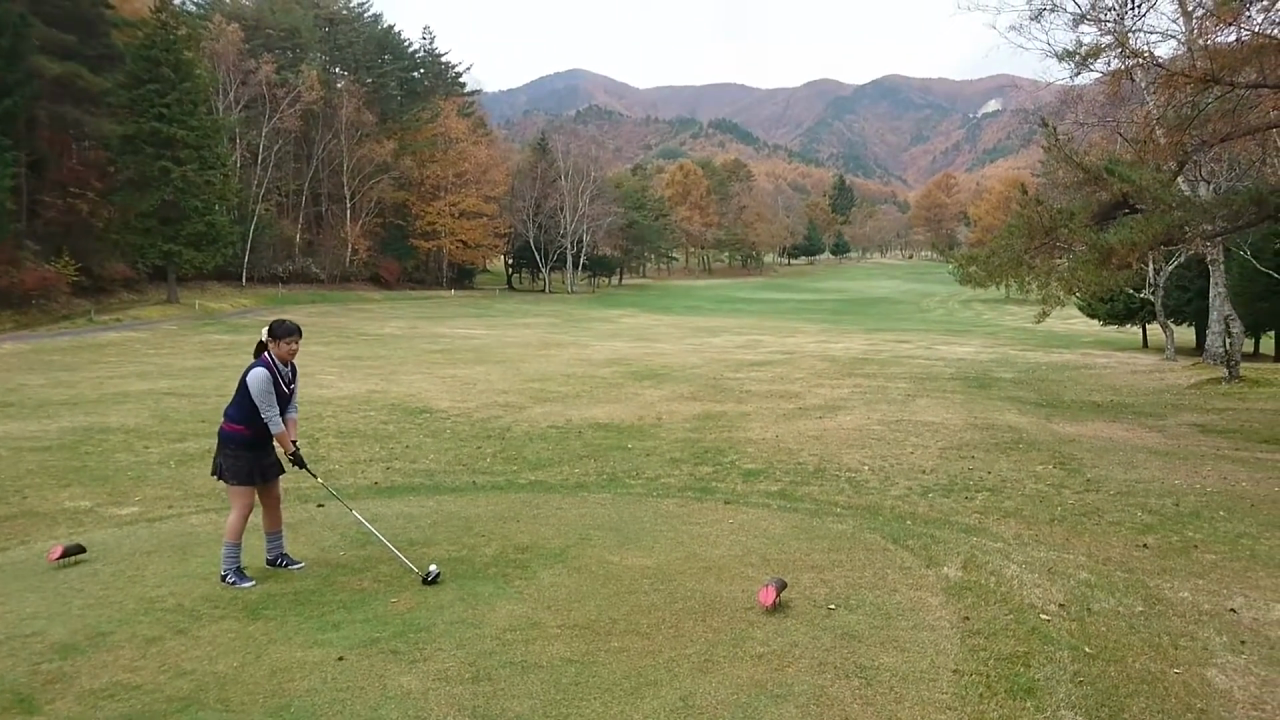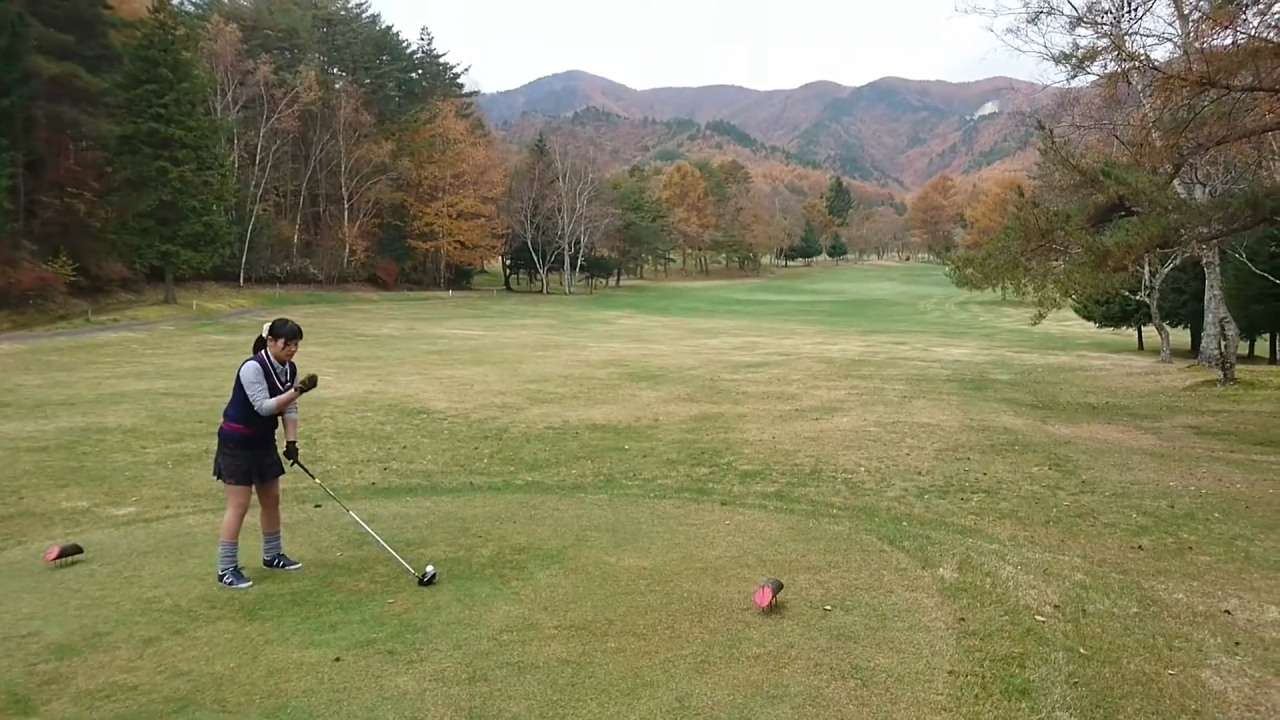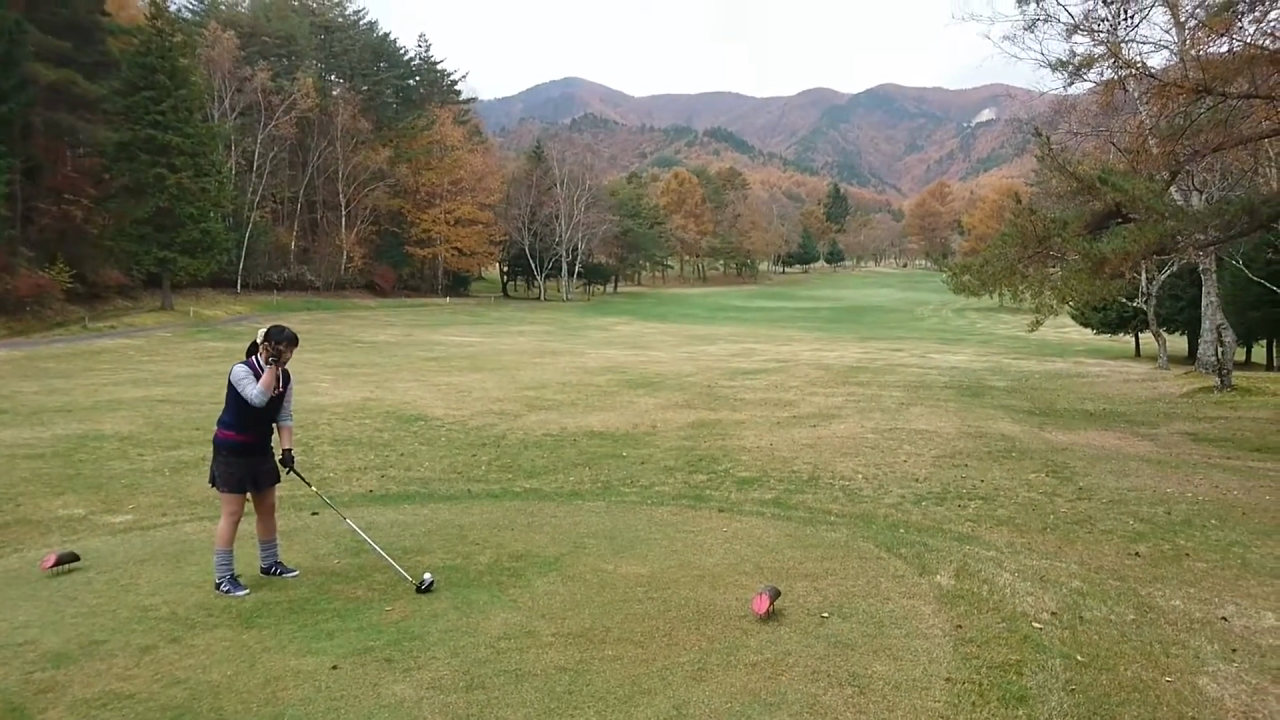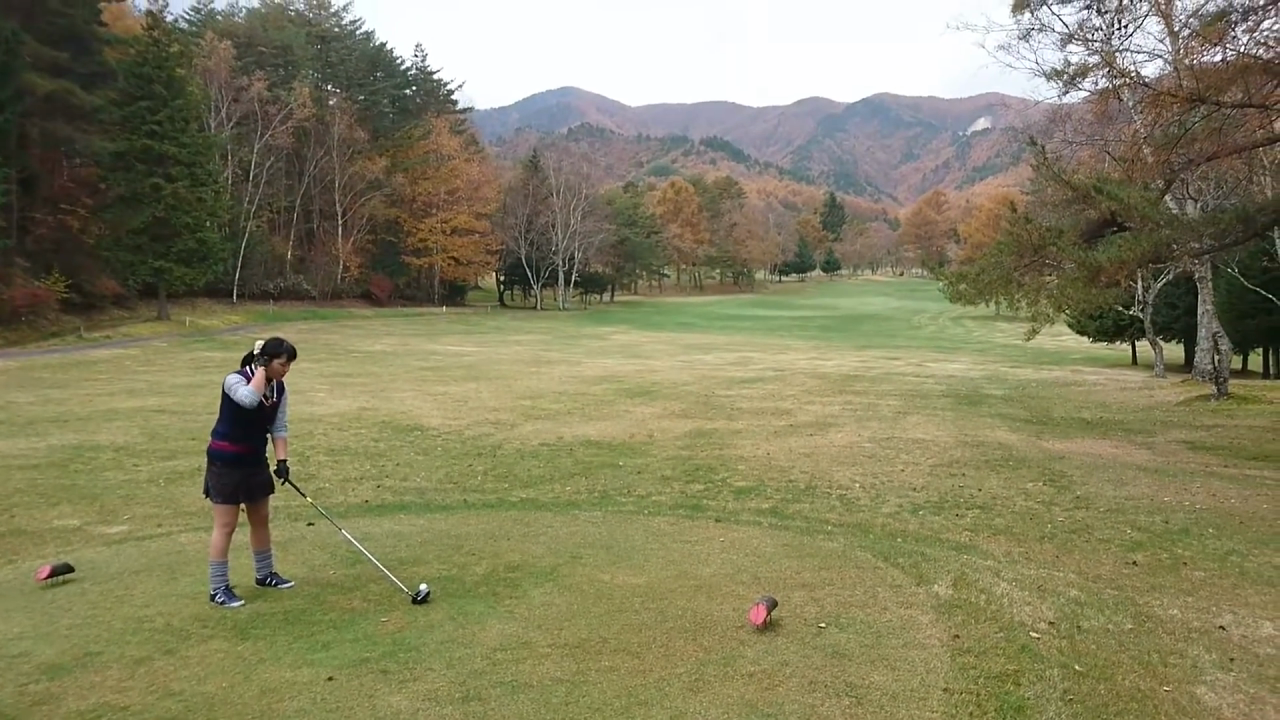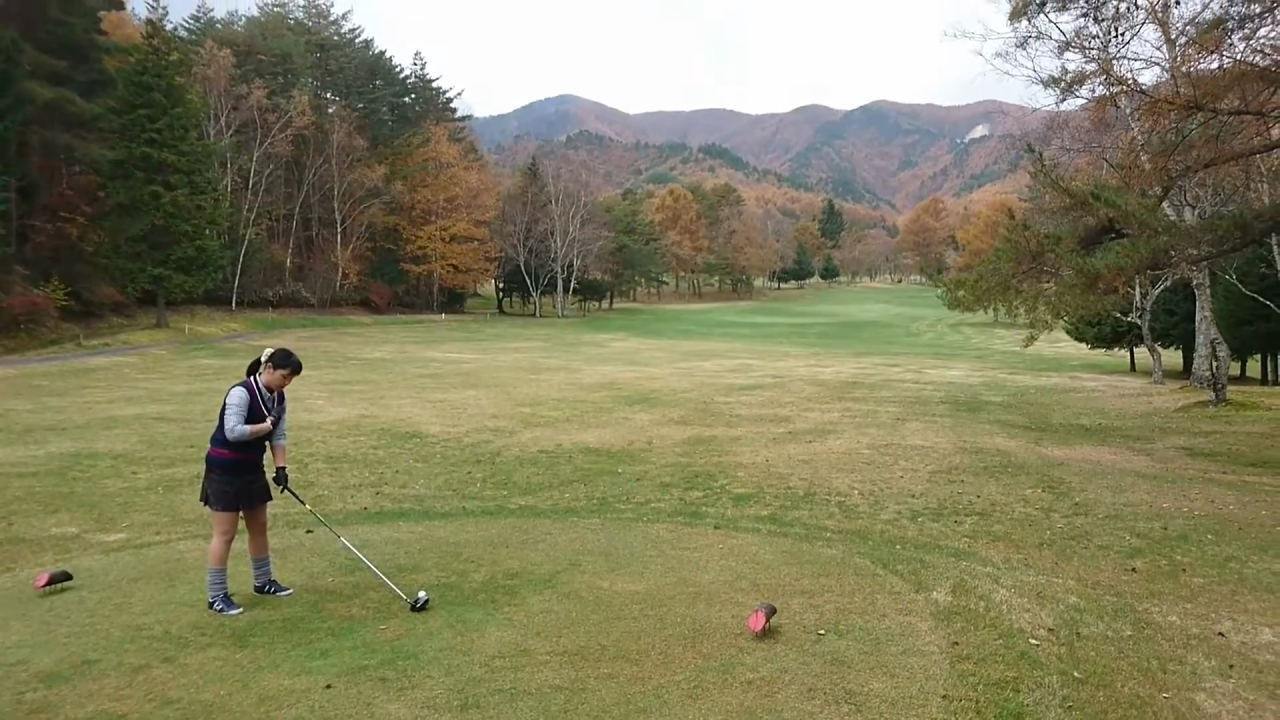
dt=0.3s
person 1, frame 1
left shoulder: (290, 370)
right shoulder: (260, 373)
left elbow: (289, 409)
right elbow: (271, 418)
left wrist: (293, 444)
right wrist: (291, 451)
left hip: (261, 442)
right hip: (237, 443)
left knee: (273, 500)
right knee: (243, 507)
left ankle: (275, 555)
right ankle: (229, 569)
person 1, frame 2
left shoulder: (290, 370)
right shoulder: (252, 367)
left elbow: (289, 409)
right elbow: (264, 407)
left wrist: (291, 441)
right wrist: (297, 390)
left hip: (264, 441)
right hip: (237, 443)
left knee: (271, 499)
right knee: (238, 506)
left ankle: (273, 555)
right ankle: (226, 569)
person 1, frame 3
left shoulder: (284, 377)
right shoulder: (241, 370)
left elbow: (284, 416)
right elbow: (258, 398)
left wrist: (287, 449)
right wrist: (271, 364)
left hip: (261, 449)
right hip: (232, 450)
left knee: (267, 508)
right knee: (232, 514)
left ankle: (270, 563)
right ankle: (223, 577)
person 1, frame 4
left shoulder: (279, 388)
right shoulder: (234, 379)
left elbow: (279, 427)
right elbow: (249, 399)
left wrist: (282, 460)
right wrist: (261, 369)
left hip: (255, 459)
right hip: (226, 461)
left knee: (261, 519)
right knee: (225, 525)
left ankle: (265, 574)
right ankle: (218, 589)
person 1, frame 5
left shoulder: (278, 397)
right shoulder: (240, 393)
left elbow: (279, 435)
right elbow: (234, 433)
left wrist: (280, 466)
right wrist: (268, 424)
left hip: (252, 467)
right hip: (224, 469)
left knee: (259, 526)
right knee: (225, 533)
left ankle: (263, 581)
right ankle: (216, 596)
